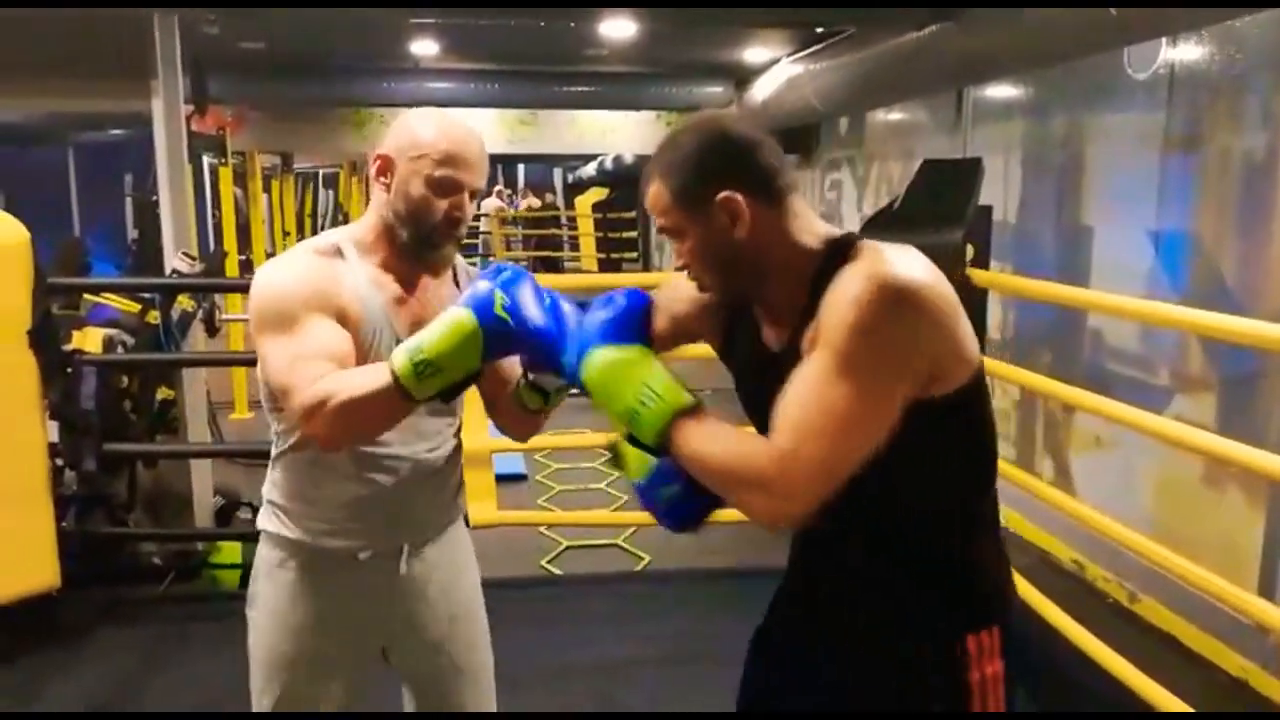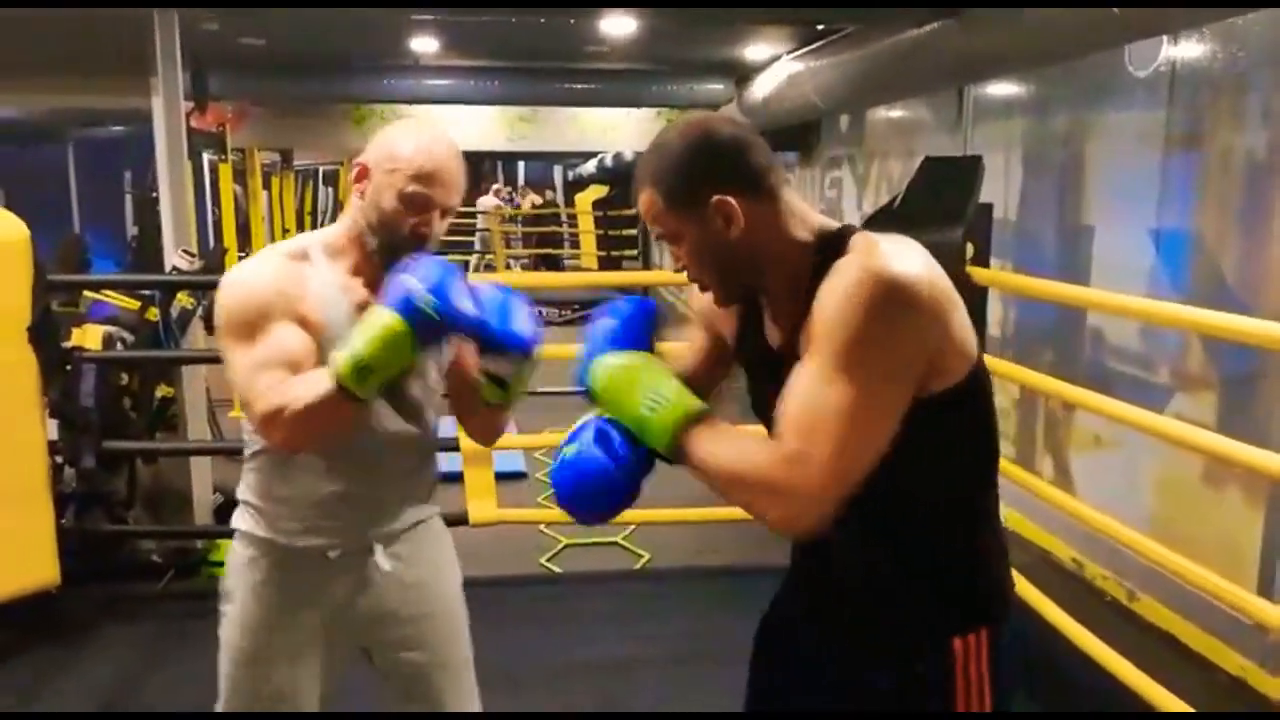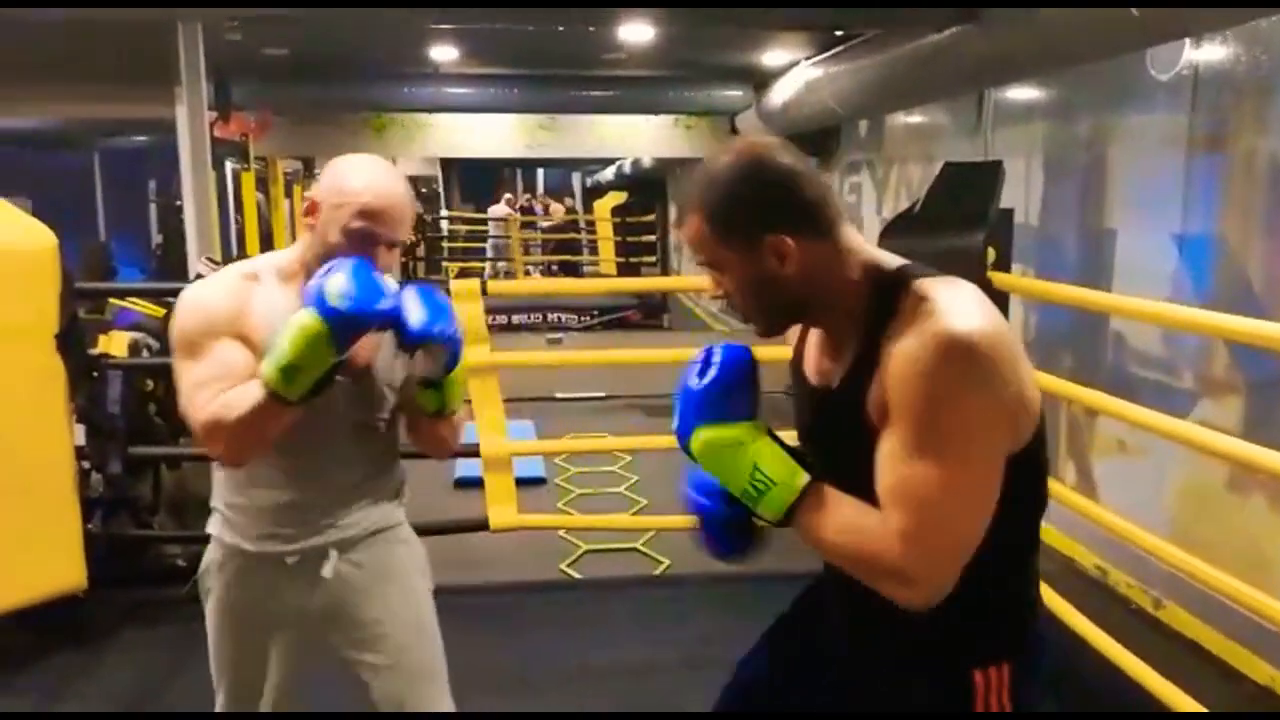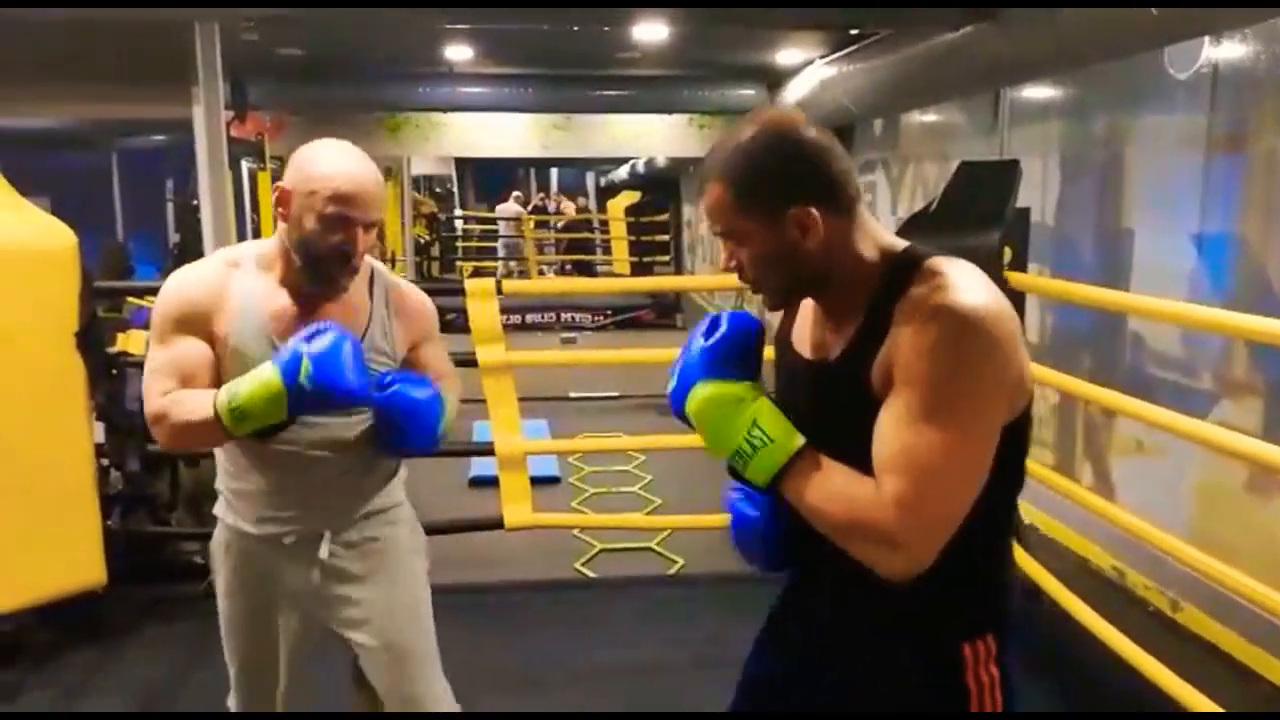
dt=0.2s
person 1, frame 1
left shoulder: (884, 292)
right shoulder: (722, 298)
left elbow: (780, 489)
left wrist: (642, 396)
right wrist: (642, 447)
left hip: (929, 640)
right hip: (815, 611)
person 1, frame 2
left shoulder: (880, 288)
right shoulder: (739, 293)
left elbow: (795, 494)
right elbow: (687, 375)
left wrist: (659, 409)
right wrist: (610, 430)
left hip: (930, 632)
right hip: (819, 600)
person 1, frame 3
left shoulder: (945, 344)
right shoulder: (813, 324)
left elbow: (916, 571)
left wrist: (758, 469)
right wrist: (737, 460)
left hip: (952, 662)
right hip: (841, 616)
person 1, frame 4
left shoulder: (952, 317)
right shoulder: (803, 300)
left elbow: (900, 542)
left wrist: (752, 437)
left hip: (933, 645)
right hip: (818, 606)
person 2, frame 1
left shoulder: (474, 287)
right shoulder: (300, 278)
left elbow: (518, 423)
right elbow: (321, 419)
left wrist: (546, 372)
right wrist: (457, 340)
left hip: (432, 552)
right hip: (316, 562)
left knee: (466, 704)
person 2, frame 2
left shoulder: (444, 291)
right shoulder: (267, 282)
left elbow: (485, 429)
right elbow: (283, 422)
left wrist: (503, 365)
right wrist: (389, 335)
left hip: (409, 549)
right hip: (287, 558)
left knee: (451, 702)
right knee: (256, 704)
person 2, frame 3
left shoulder: (403, 310)
right shoulder: (219, 301)
left elbow: (441, 444)
right elbow: (224, 438)
left wrist: (435, 369)
right wrist: (312, 343)
left hip: (374, 551)
right hip: (256, 560)
left knee: (426, 707)
right knee: (245, 712)
person 2, frame 4
left shoulder: (403, 303)
right shoulder: (202, 290)
left elbow: (443, 393)
right elbow: (168, 421)
left wrist: (425, 409)
right wrist: (277, 389)
left hip: (372, 536)
right hip: (259, 543)
left knee: (422, 702)
right knee: (256, 704)
